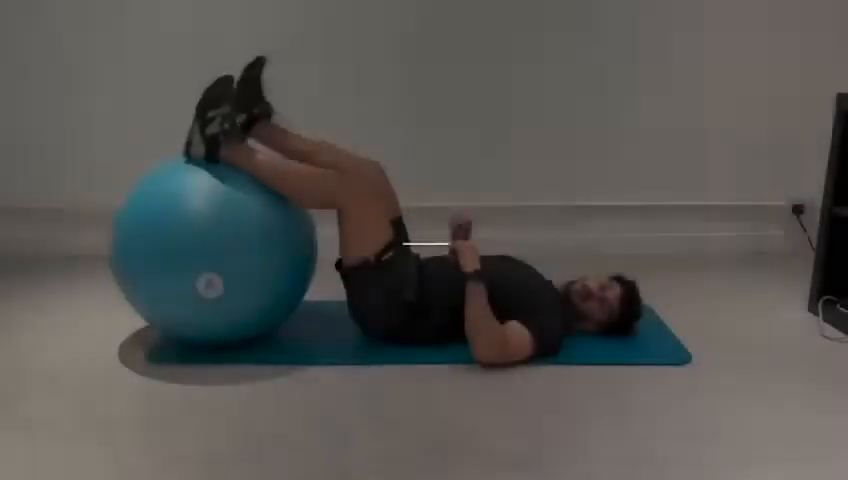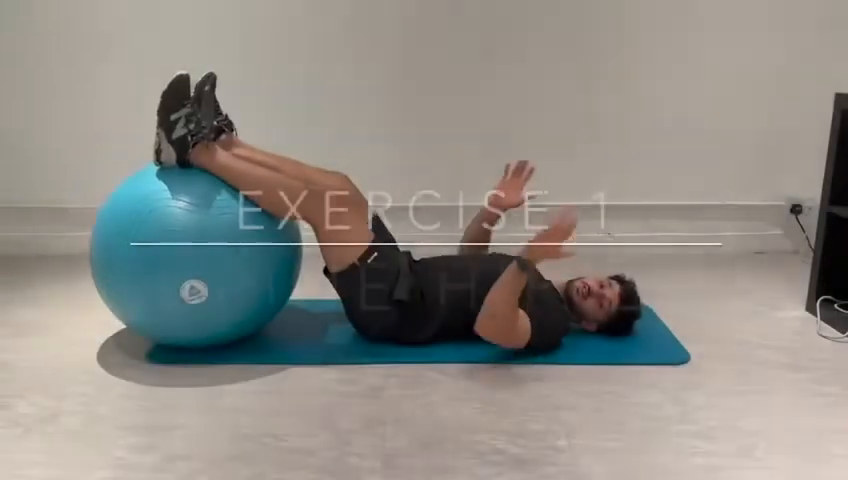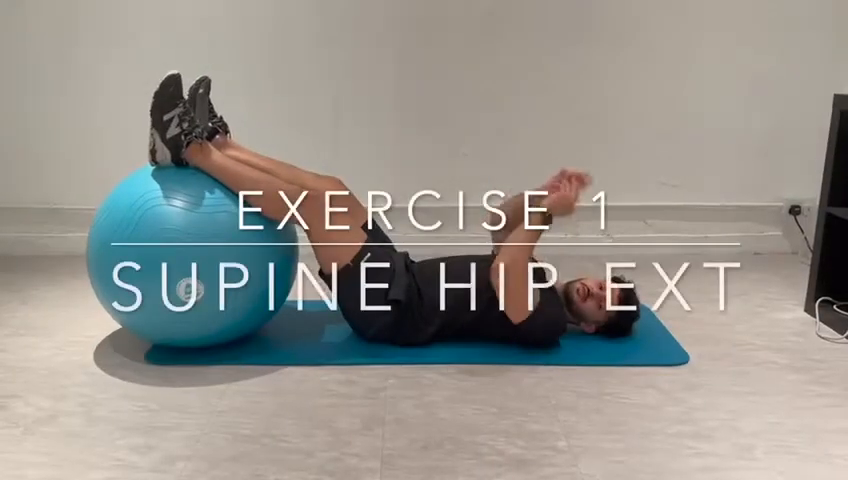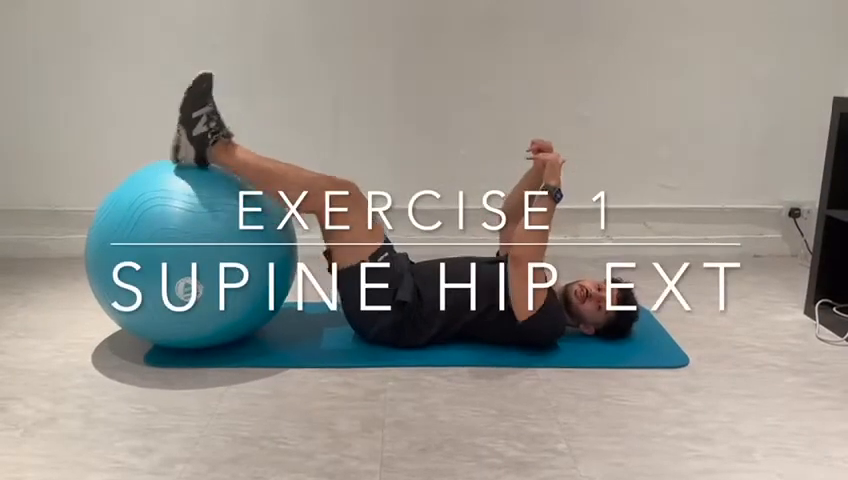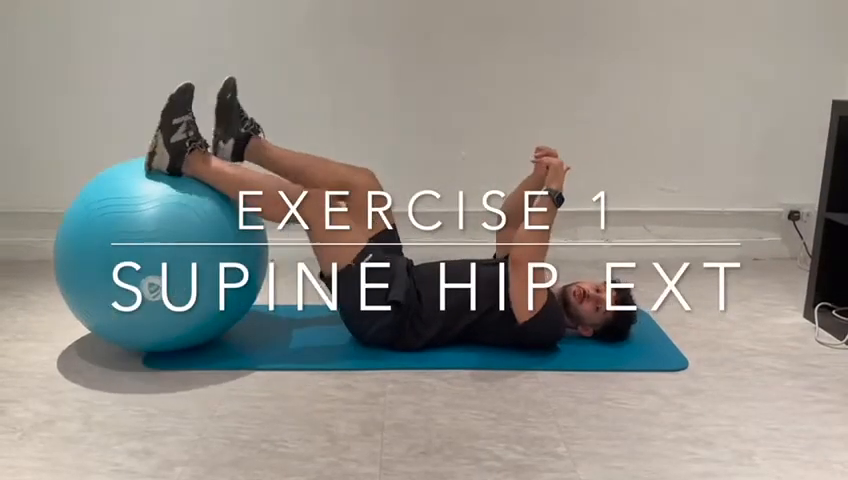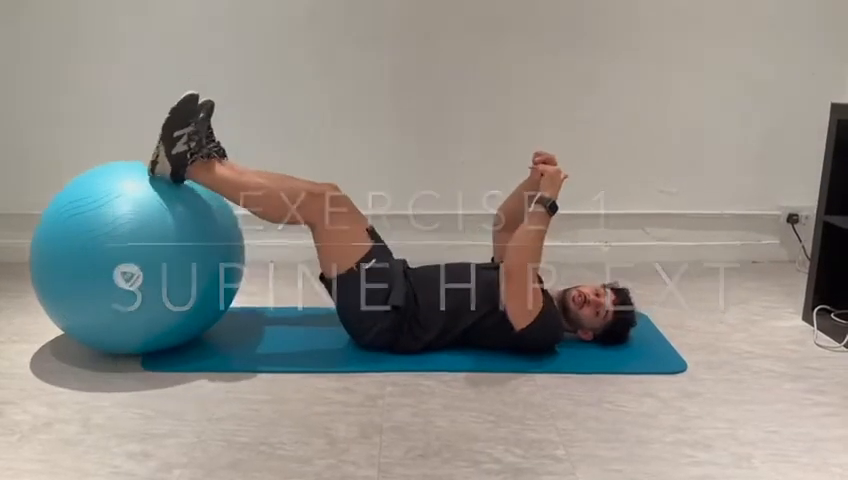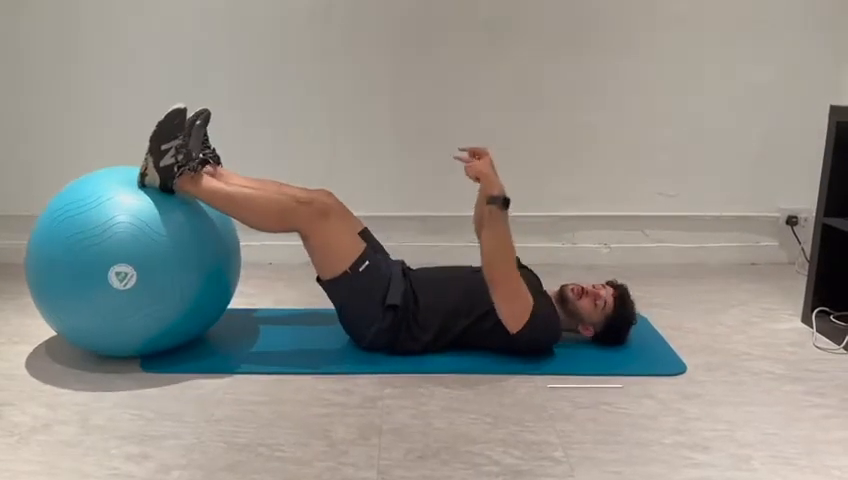
dt=0.7s
person 1, frame 1
left shoulder: (550, 326)
right shoulder: (542, 292)
left elbow: (488, 349)
left wrist: (471, 274)
right wrist: (461, 248)
left hip: (394, 310)
right hip: (411, 280)
left knee: (355, 188)
right knee: (367, 177)
left ankle: (226, 147)
right ankle: (261, 124)
person 1, frame 2
left shoulder: (550, 323)
right shoulder: (540, 286)
left elbow: (488, 325)
right elbow: (470, 253)
left wrist: (527, 258)
right wrist: (496, 207)
left hip: (396, 309)
right hip: (404, 279)
left knee: (326, 197)
right knee: (335, 187)
left ankle: (193, 150)
right ankle: (220, 139)
person 1, frame 3
left shoulder: (546, 322)
right shoulder: (539, 281)
left elbow: (501, 272)
right elbow: (502, 222)
left wrist: (544, 215)
right wrist: (548, 199)
left hip: (392, 310)
right hip: (402, 279)
left knee: (316, 203)
right knee: (329, 190)
left ankle: (190, 149)
right ankle: (214, 141)
person 1, frame 4
left shoulder: (546, 323)
right shoulder: (538, 292)
left elbow: (523, 257)
right elbow: (510, 222)
left wrist: (552, 192)
right wrist: (538, 173)
left hip: (390, 312)
right hip: (404, 284)
left knee: (342, 195)
right knee: (329, 193)
left ankle: (211, 148)
right ankle: (213, 152)
person 1, frame 5
left shoulder: (545, 325)
right shoulder: (537, 294)
left elbow: (524, 261)
right elbow: (507, 223)
left wrist: (552, 197)
right wrist: (538, 178)
left hip: (387, 313)
right hip: (398, 282)
left knee: (313, 202)
right knee: (361, 181)
left ankle: (190, 160)
right ankle: (246, 144)
person 1, frame 6
left shoulder: (542, 329)
right shoulder: (532, 296)
left elbow: (515, 268)
right elbow: (504, 227)
left wrist: (547, 202)
right wrist: (535, 182)
left hip: (387, 317)
right hip: (396, 288)
left knee: (322, 202)
right knee: (325, 197)
left ankle: (191, 166)
right ankle: (213, 161)
person 1, frame 7
left shoulder: (539, 328)
right shoulder: (534, 293)
left elbow: (496, 269)
right elbow: (485, 233)
left wrist: (495, 195)
right wrist: (488, 188)
left hip: (388, 318)
right hip: (399, 287)
left knee: (311, 209)
right knee: (317, 201)
left ankle: (181, 178)
right ankle: (208, 171)
